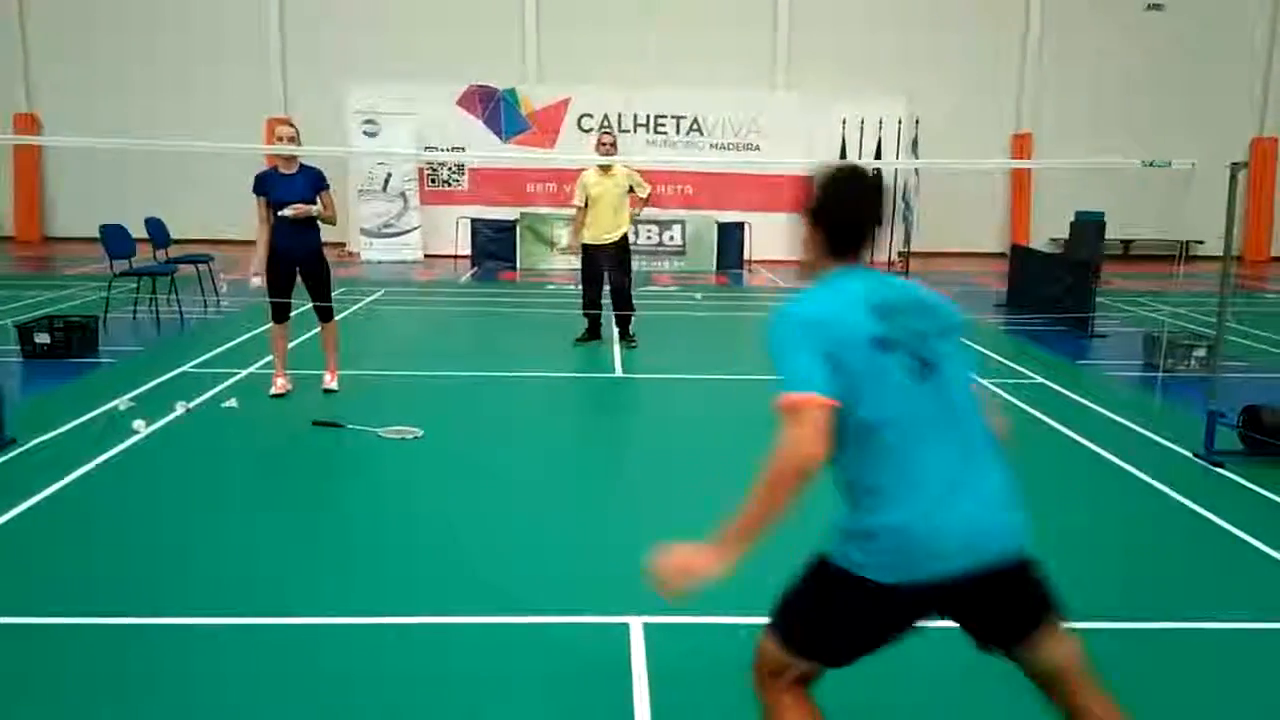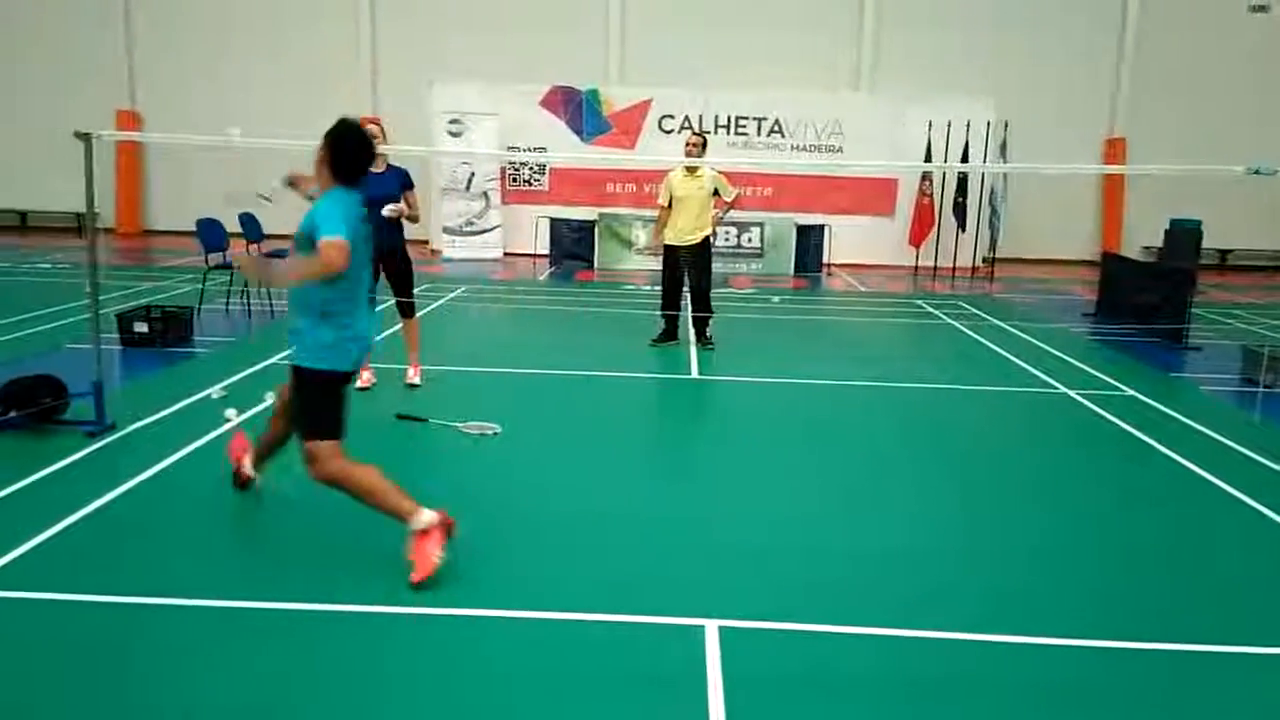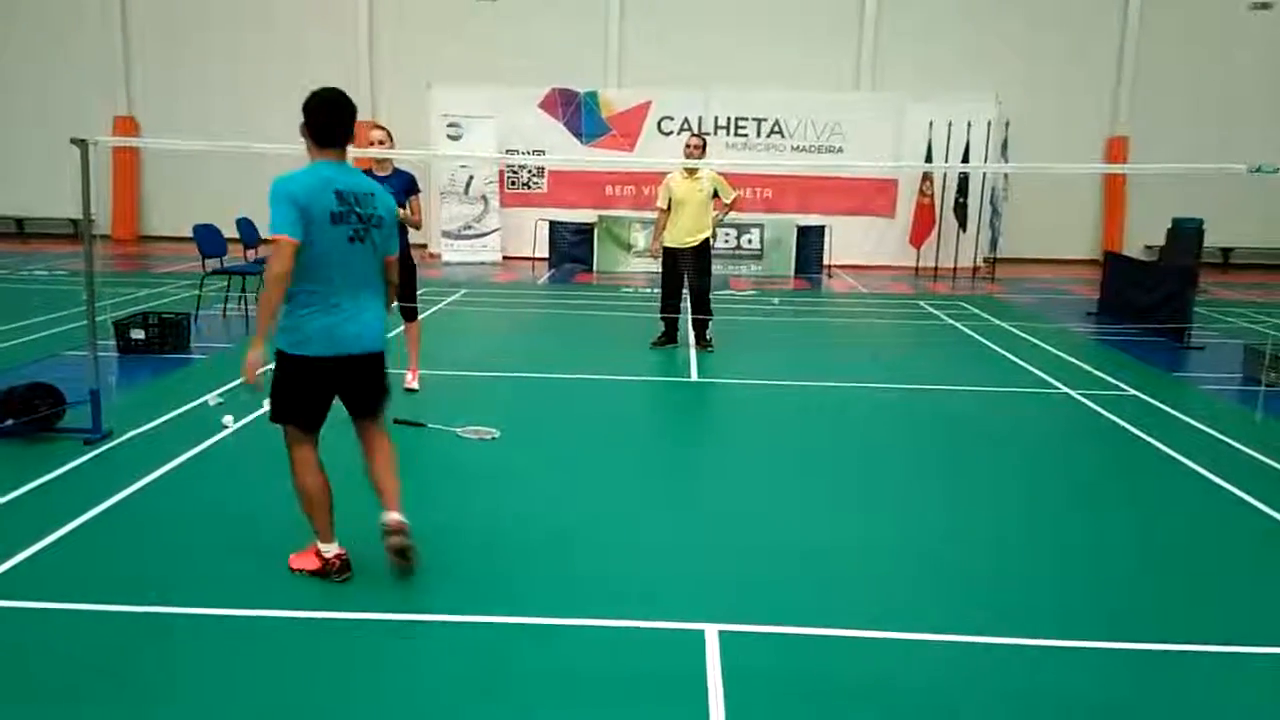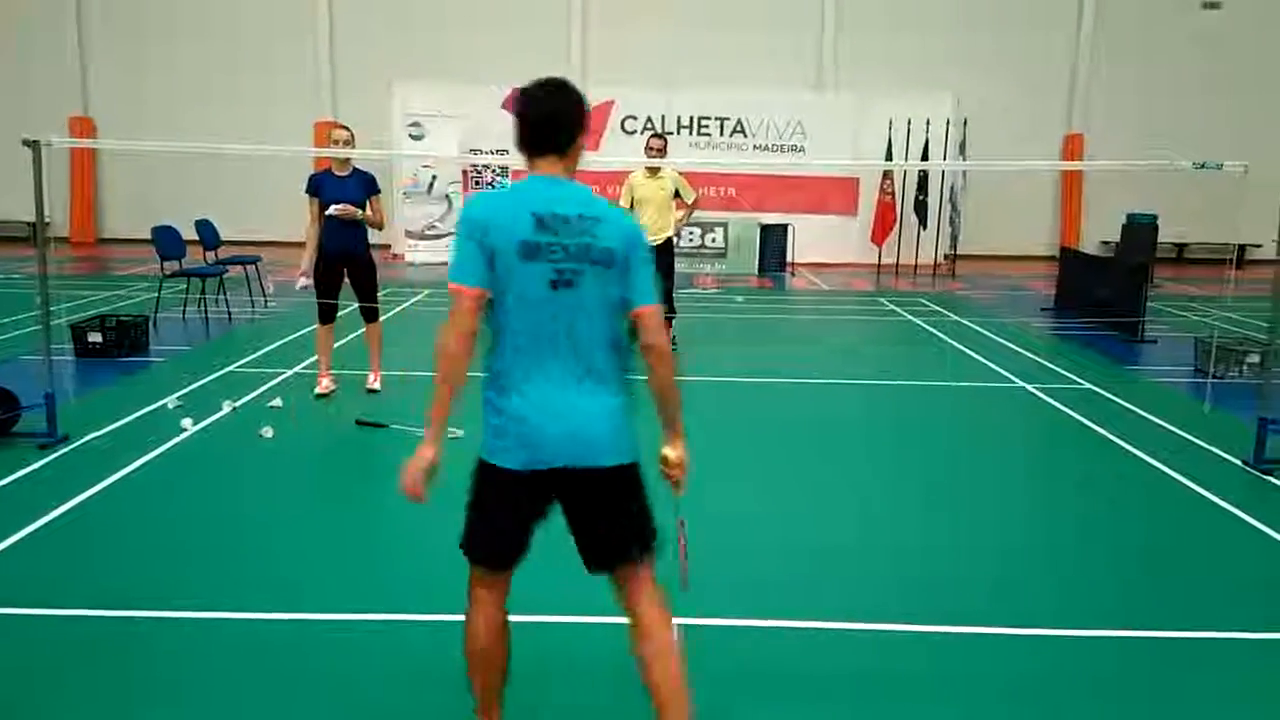
dt=1s
person 1, frame 1
left shoulder: (803, 316)
right shoulder: (929, 306)
left elbow: (805, 449)
left wrist: (719, 550)
left hip: (888, 553)
right hip: (990, 538)
left knee: (776, 674)
right knee: (1065, 671)
person 1, frame 2
left shoulder: (332, 210)
right shoulder: (349, 199)
left elbow: (335, 261)
left wrist: (272, 271)
right wrist: (309, 186)
left hip: (325, 350)
right hip: (326, 343)
left knee: (326, 461)
right knee: (287, 402)
left ankle: (424, 521)
right ankle: (252, 463)
person 1, frame 3
left shoulder: (292, 187)
right shoulder: (378, 194)
left elbow: (281, 265)
left wrist: (258, 341)
left hip: (307, 341)
right hip: (365, 339)
left knee: (301, 442)
right knee: (373, 430)
left ankle: (328, 551)
right ankle: (394, 519)
person 1, frame 4
left shoulder: (485, 213)
right shoulder: (620, 226)
left elbow: (461, 332)
right elbow: (654, 342)
left wrist: (431, 440)
right wrist: (673, 436)
left hip: (516, 440)
right hip: (605, 437)
left knee: (488, 584)
right knee: (640, 586)
person 2, frame 1
left shoulder: (314, 175)
right shoulder: (264, 179)
left elbow: (332, 217)
right elbow: (264, 223)
left wrist: (312, 210)
right wrist: (259, 259)
left hip: (311, 253)
right hip: (280, 256)
left knee: (325, 313)
right knee: (279, 316)
left ankle: (331, 371)
right ankle: (280, 375)
person 2, frame 2
left shoulder: (400, 175)
left elbow: (416, 216)
left wrist: (404, 211)
left hip: (394, 250)
left knee: (407, 309)
left ankle: (414, 366)
right ankle: (364, 370)
person 2, frame 3
left shoulder: (406, 179)
left elbow: (418, 222)
left wrist: (399, 214)
left hip: (399, 254)
left knee: (409, 312)
left ankle: (413, 371)
person 2, frame 4
left shoulder: (366, 179)
right shoulder: (317, 180)
left elbow: (379, 222)
right elbow: (314, 223)
left wrist: (358, 214)
right wrist: (307, 259)
left hip: (359, 255)
right hip: (328, 256)
left knee: (370, 313)
right knee: (325, 316)
left ankle: (374, 372)
right ankle: (325, 375)
person 3, frame 1
left shoulder: (626, 174)
right shoulder: (586, 177)
left elbow: (646, 191)
right elbow: (581, 210)
left wrist: (637, 209)
right wrist: (574, 236)
left hip: (618, 240)
right hip: (591, 241)
left knee: (621, 288)
right knee: (591, 289)
left ankle: (626, 331)
right ankle: (592, 330)
person 3, frame 2
left shoulder: (713, 177)
right shoulder: (672, 177)
left elbow: (732, 196)
right elbow: (664, 210)
left wrist: (719, 214)
right wrist: (656, 236)
left hip: (700, 242)
right hip: (673, 242)
left knee: (700, 290)
right knee: (670, 290)
left ankle: (703, 333)
right ankle: (670, 331)
person 3, frame 3
left shoulder: (712, 178)
right shoulder: (670, 179)
left elbow: (732, 198)
right elbow: (663, 212)
left wrist: (720, 217)
right wrist: (656, 240)
left hip: (700, 245)
right hip: (673, 245)
left knee: (700, 293)
right knee: (670, 293)
left ankle: (702, 335)
right ankle: (669, 334)
person 3, frame 4
left shoulder: (673, 178)
right shoulder: (633, 179)
left elbow: (692, 199)
right elbow: (626, 211)
left wrist: (682, 221)
left hip: (663, 242)
left knee: (664, 291)
left ankle: (666, 333)
